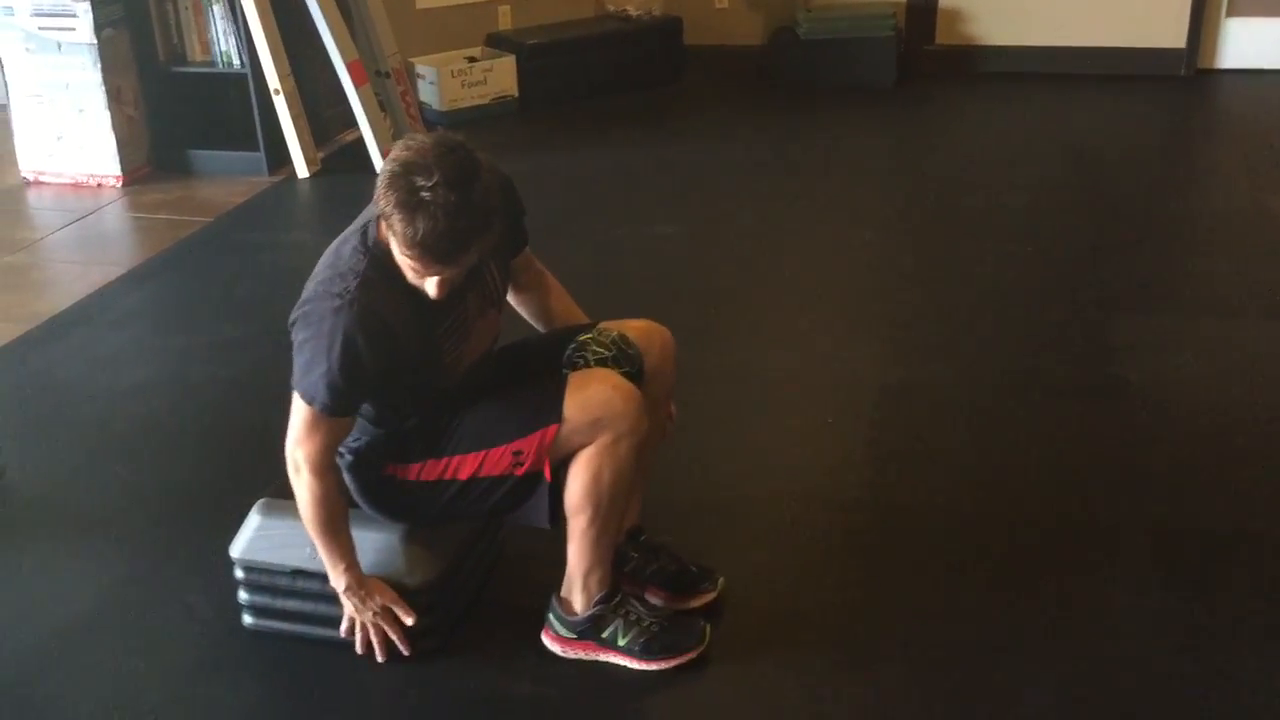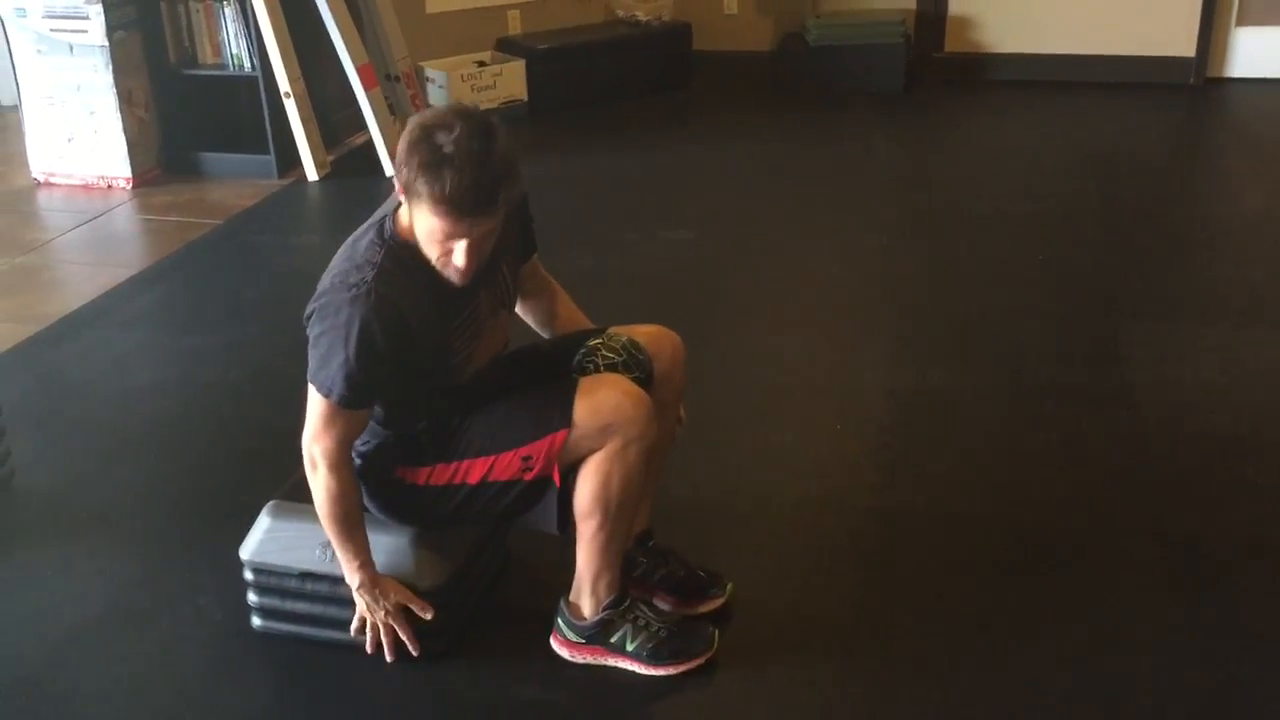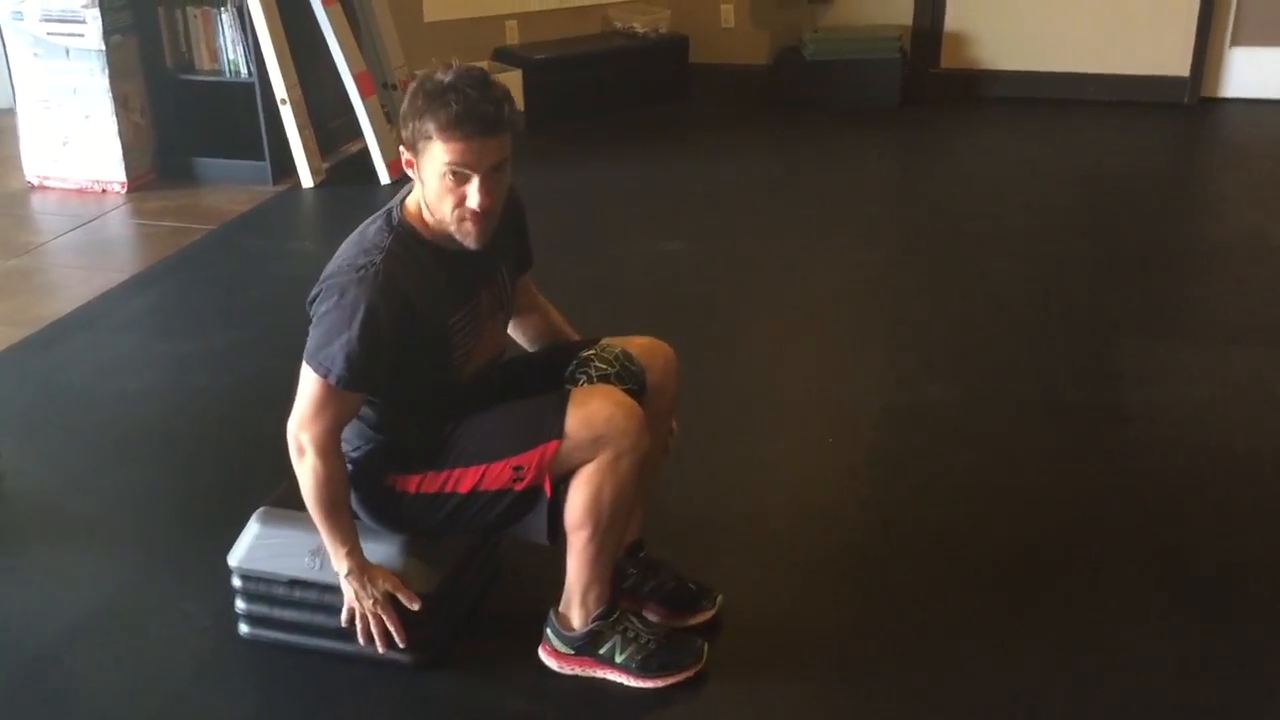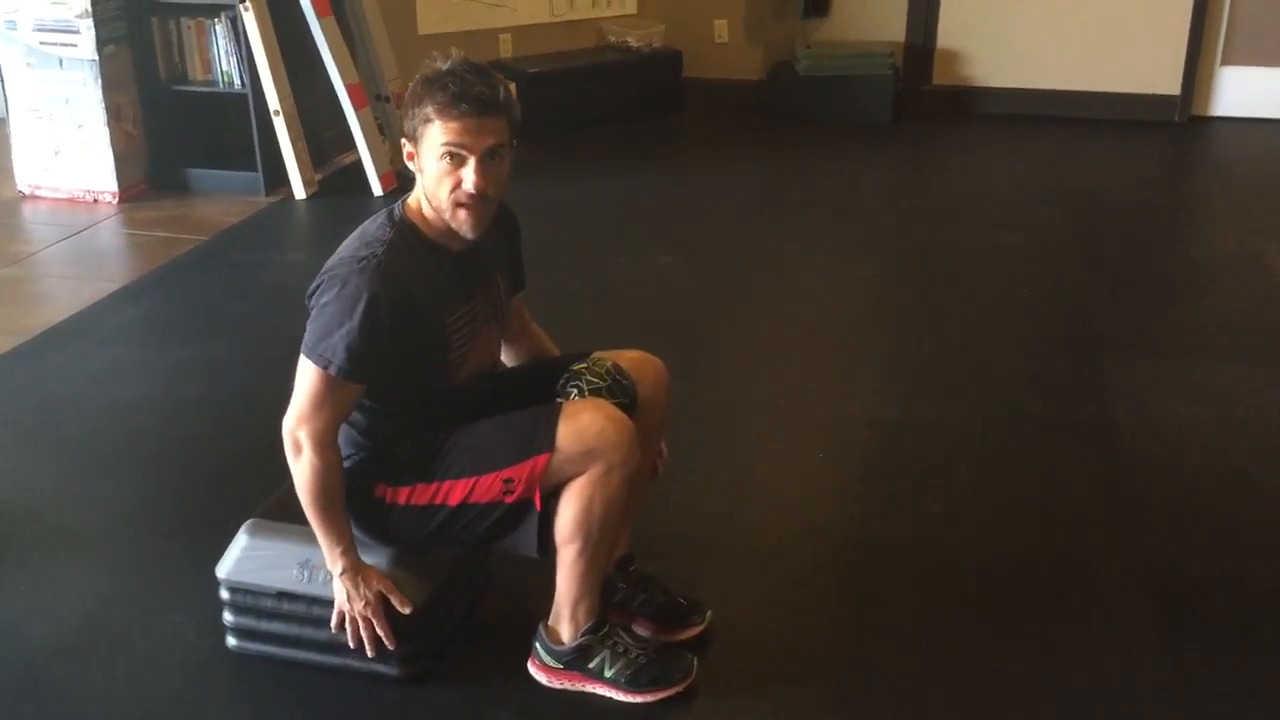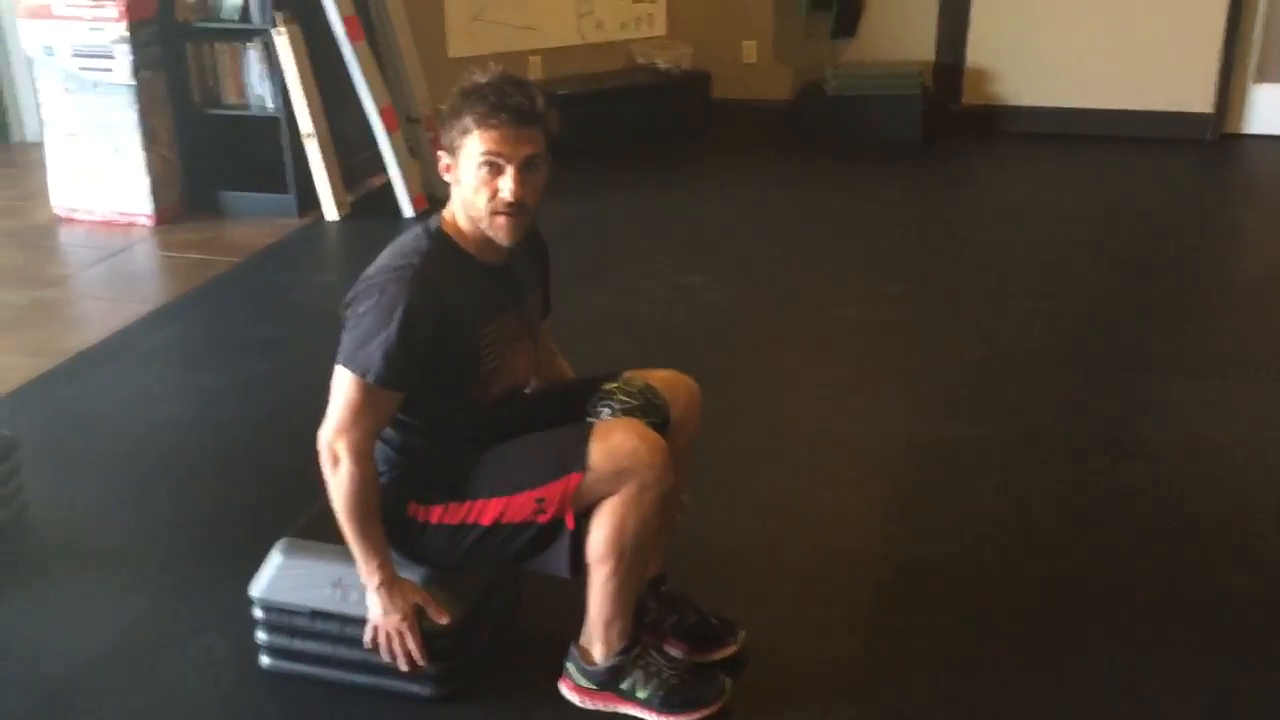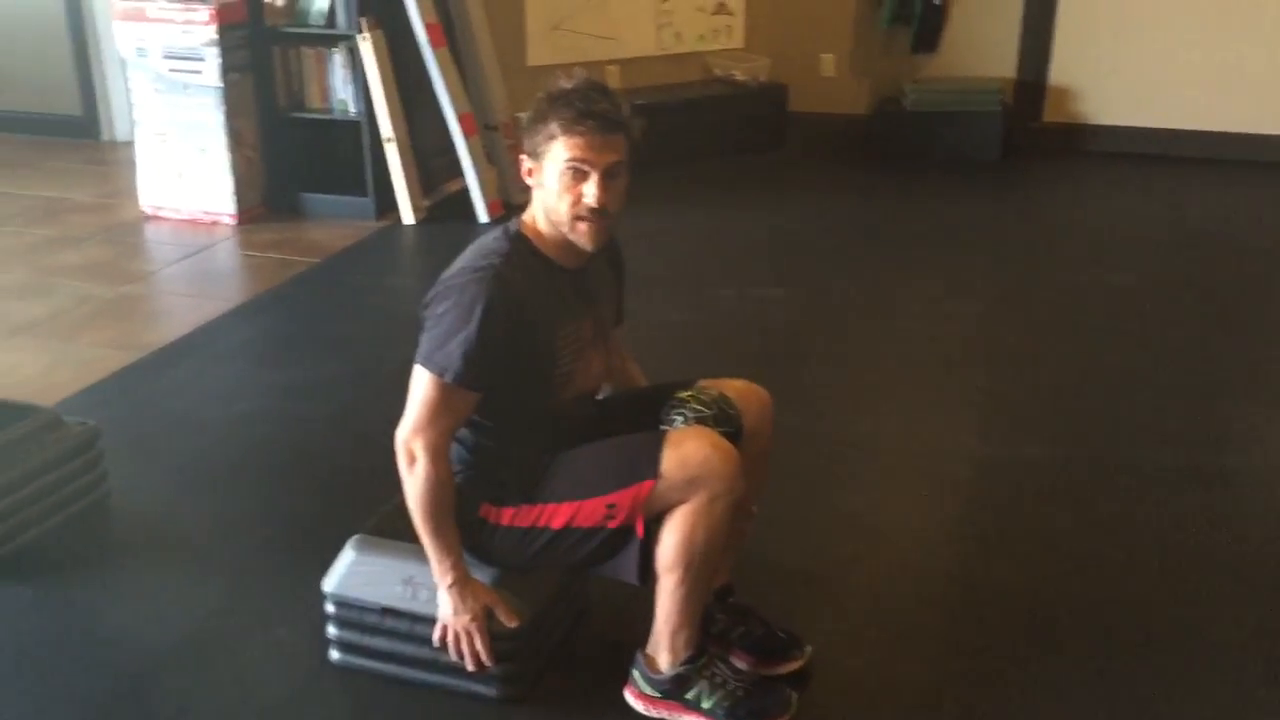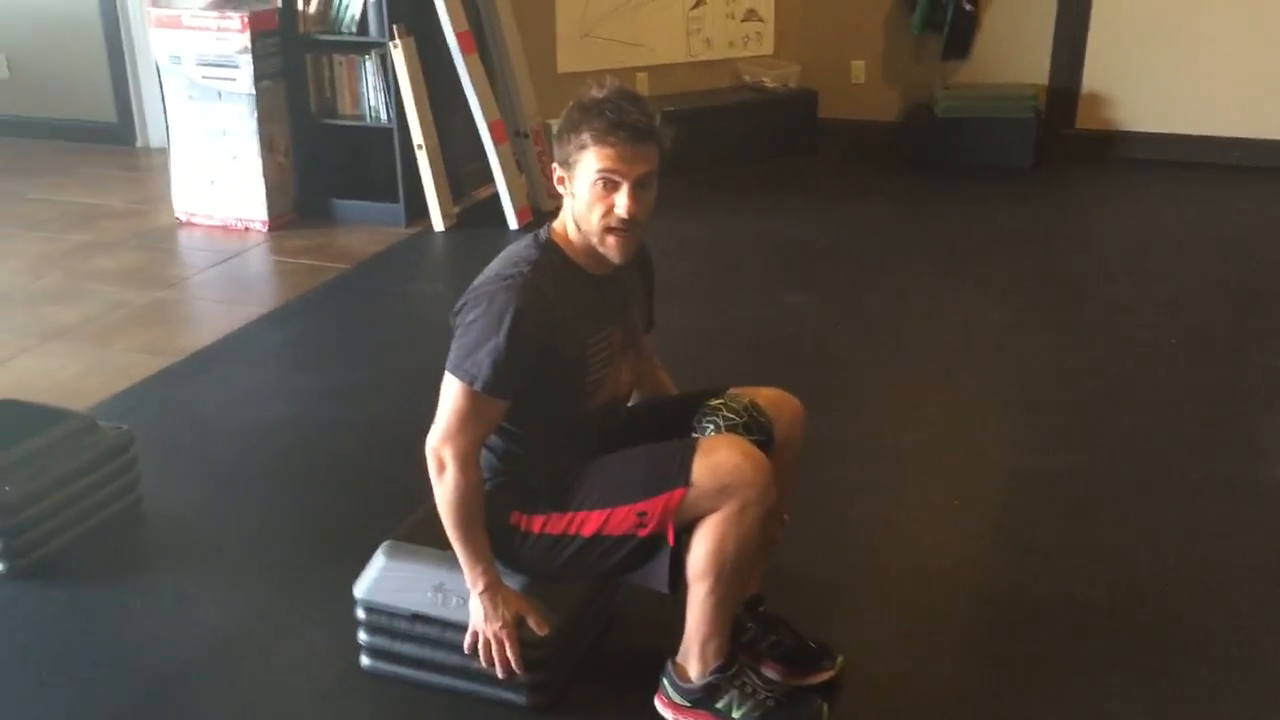
dt=0.3s
person 1, frame 1
left shoulder: (487, 196)
right shoulder: (346, 311)
left elbow: (526, 279)
right elbow: (308, 455)
left wrist: (601, 355)
right wrist: (349, 583)
left hip: (470, 381)
right hip: (401, 455)
left knee: (648, 347)
right knee: (614, 410)
left ankle: (620, 546)
right ankle: (583, 613)
person 1, frame 2
left shoulder: (498, 203)
right shoulder: (364, 302)
left elbow: (533, 288)
right elbow: (324, 451)
left wrist: (613, 360)
right wrist: (364, 582)
left hip: (479, 388)
right hip: (411, 458)
left knee: (659, 352)
right knee: (624, 415)
left ankle: (630, 550)
right ankle: (592, 619)
person 1, frame 3
left shoulder: (497, 212)
right shoulder: (371, 285)
left elbow: (522, 306)
right elbow: (310, 437)
left wrist: (595, 373)
right wrist: (352, 568)
left hip: (473, 395)
right hip: (404, 463)
left knee: (650, 363)
right knee: (614, 425)
left ankle: (620, 560)
right ankle: (582, 629)
person 1, frame 4
left shoulder: (491, 221)
right shoulder: (372, 278)
right elbow: (305, 432)
left wrist: (585, 392)
right wrist: (346, 569)
left hip: (463, 407)
right hip: (396, 473)
left knee: (641, 377)
right knee: (606, 438)
left ankle: (610, 575)
right ankle: (570, 643)
person 1, frame 5
left shoulder: (521, 243)
right shoulder: (407, 288)
right elbow: (341, 445)
left wrist: (599, 420)
right wrist: (381, 583)
left hip: (494, 429)
right hip: (428, 492)
left knee: (673, 396)
right knee: (636, 457)
left ankle: (642, 595)
right ankle: (604, 664)
person 1, frame 6
left shoulder: (596, 249)
right shoulder: (487, 290)
right elbow: (418, 443)
left wrist: (669, 429)
right wrist: (453, 583)
left hip: (566, 434)
right hip: (501, 494)
left knee: (746, 408)
right knee: (709, 466)
left ankle: (710, 604)
person 1, frame 7
left shoulder: (625, 255)
right shoulder: (517, 299)
right elbow: (447, 451)
left wrist: (696, 440)
right wrist: (485, 590)
left hip: (597, 443)
right hip: (532, 501)
left knee: (778, 416)
right knee: (741, 474)
left ankle: (739, 614)
